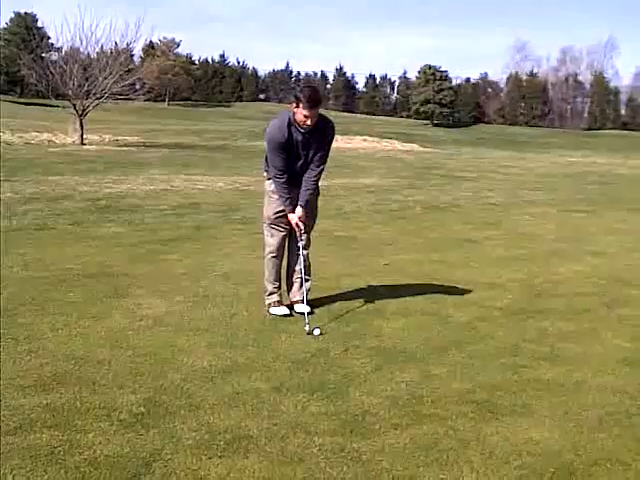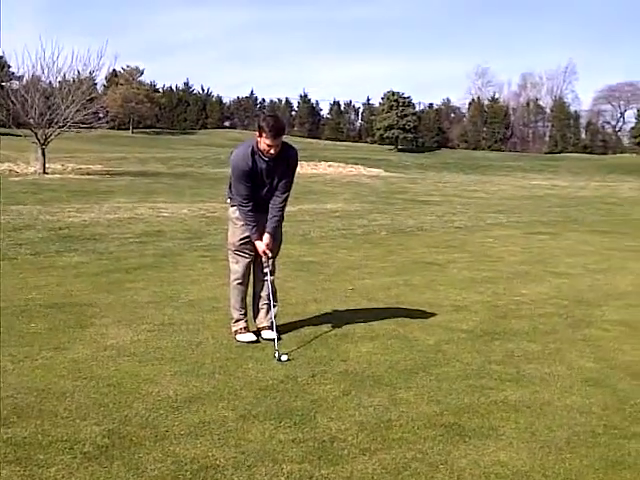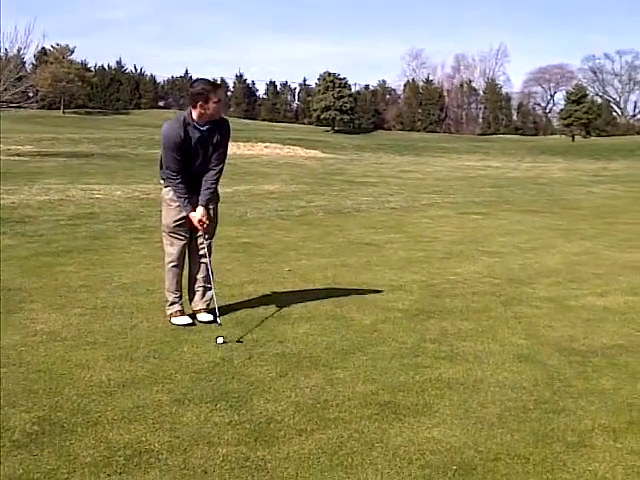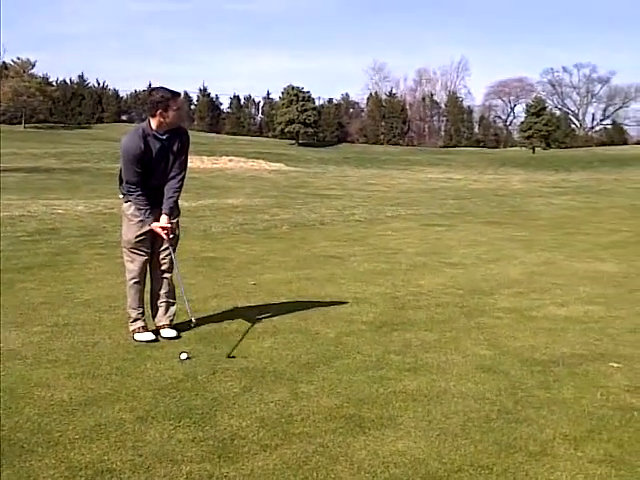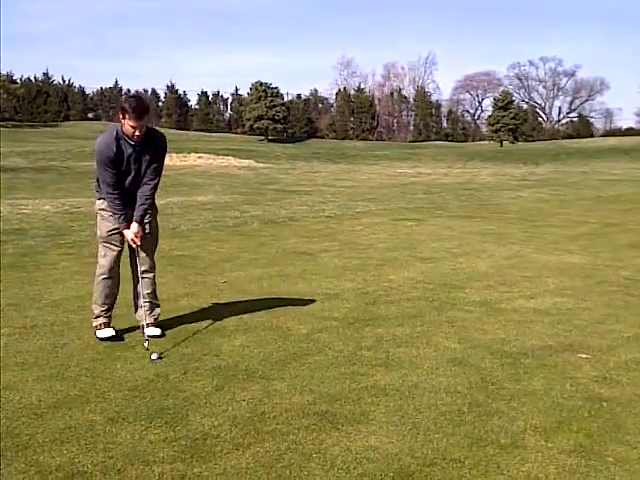
dt=1s
person 1, frame 1
left shoulder: (326, 128)
right shoulder: (277, 129)
left elbow: (315, 169)
right elbow: (279, 173)
left wrist: (301, 205)
right wrist: (289, 210)
left hip: (307, 185)
right hip: (278, 184)
left knee: (302, 243)
right knee: (275, 243)
left ankle: (298, 295)
right ankle: (273, 297)
person 1, frame 2
left shoulder: (289, 155)
right shoulder: (241, 157)
left elbow: (280, 196)
right elbow: (244, 201)
left wrist: (269, 232)
right wrist: (256, 237)
left hip: (272, 212)
right hip: (243, 211)
left knee: (267, 268)
right knee: (240, 268)
left ankle: (264, 321)
right ankle: (239, 324)
person 1, frame 3
left shoulder: (221, 127)
right shoulder: (173, 130)
left elbow: (214, 169)
right elbow: (173, 174)
left wrist: (203, 205)
right wrist: (188, 210)
left hip: (206, 193)
right hip: (176, 193)
left knee: (203, 250)
right knee: (175, 251)
left ankle: (200, 303)
right ankle: (174, 307)
person 1, frame 4
left shoulder: (180, 136)
right shoulder: (133, 141)
left elbow: (176, 178)
right elbow: (134, 187)
left wrist: (166, 214)
right wrist: (150, 221)
left hip: (166, 207)
right hip: (138, 206)
left knee: (164, 266)
right knee: (136, 267)
left ankle: (164, 319)
right ankle: (137, 323)
person 1, frame 5
left shoulder: (157, 141)
right shoulder: (106, 144)
left elbow: (150, 183)
right elbow: (111, 189)
left wrist: (138, 220)
right wrist: (124, 225)
left hip: (143, 205)
right hip: (111, 205)
left knee: (146, 264)
right knee: (108, 263)
left ankle: (148, 317)
right ankle: (101, 319)
